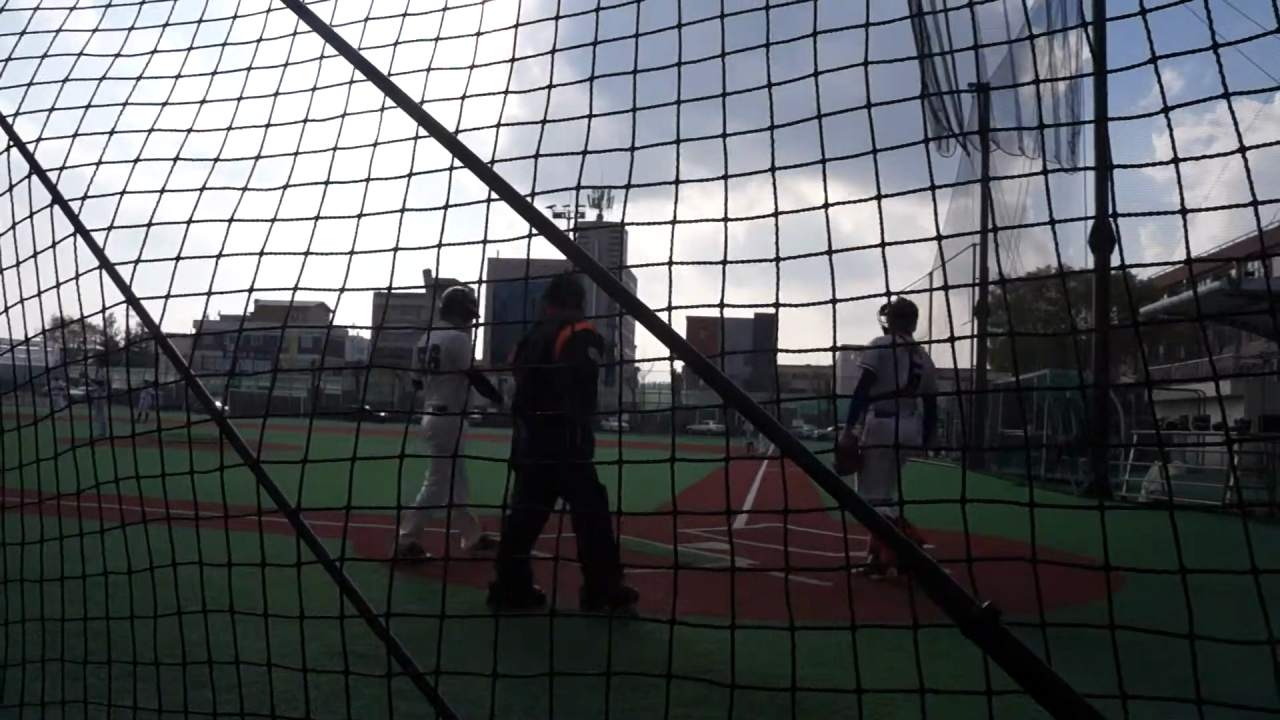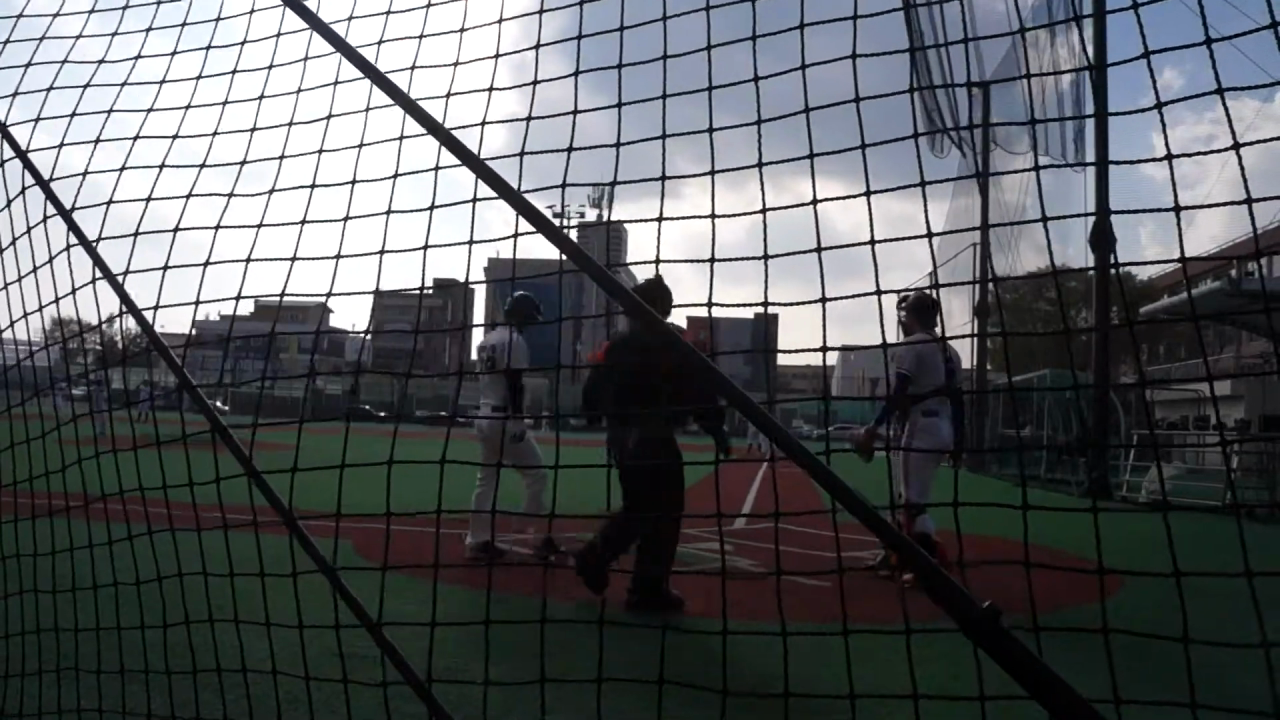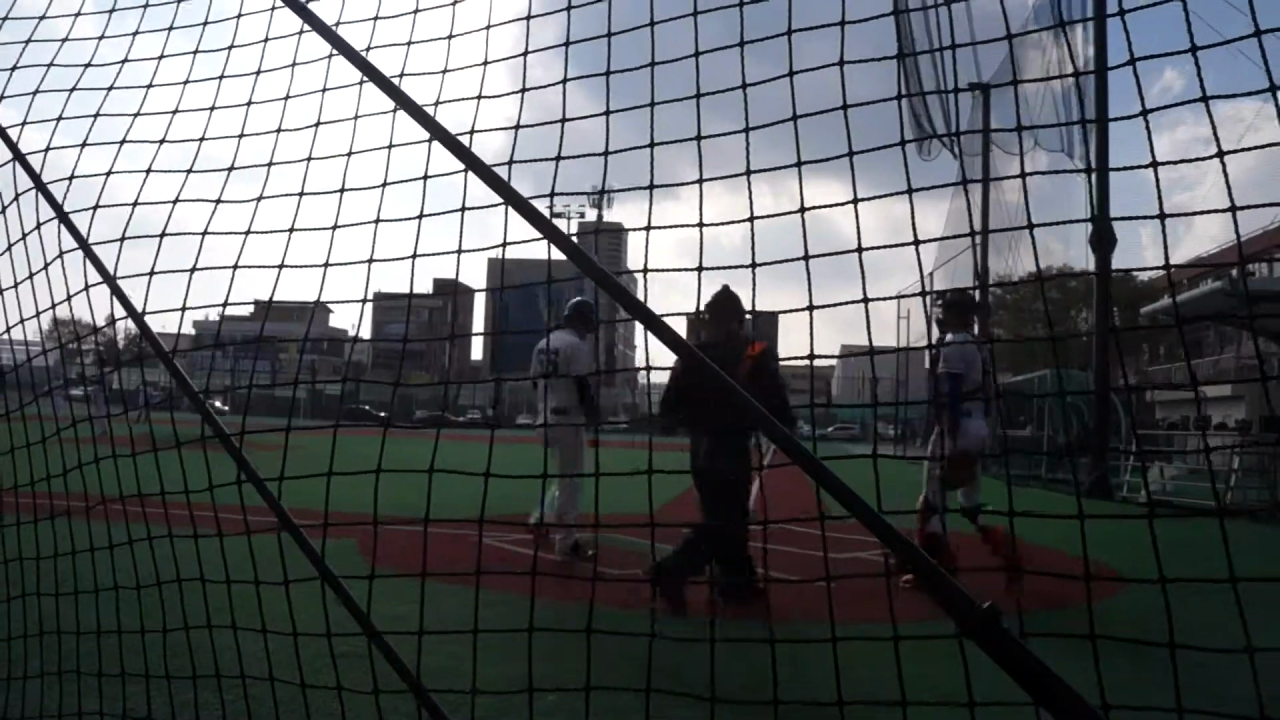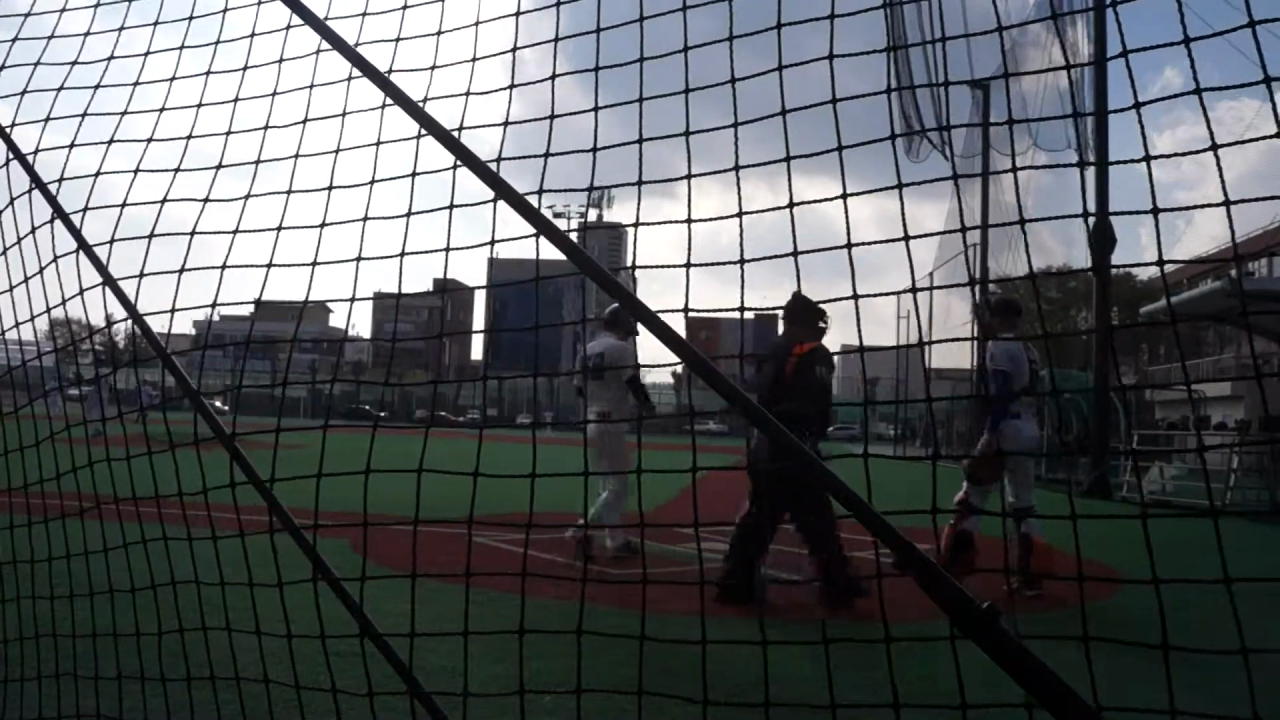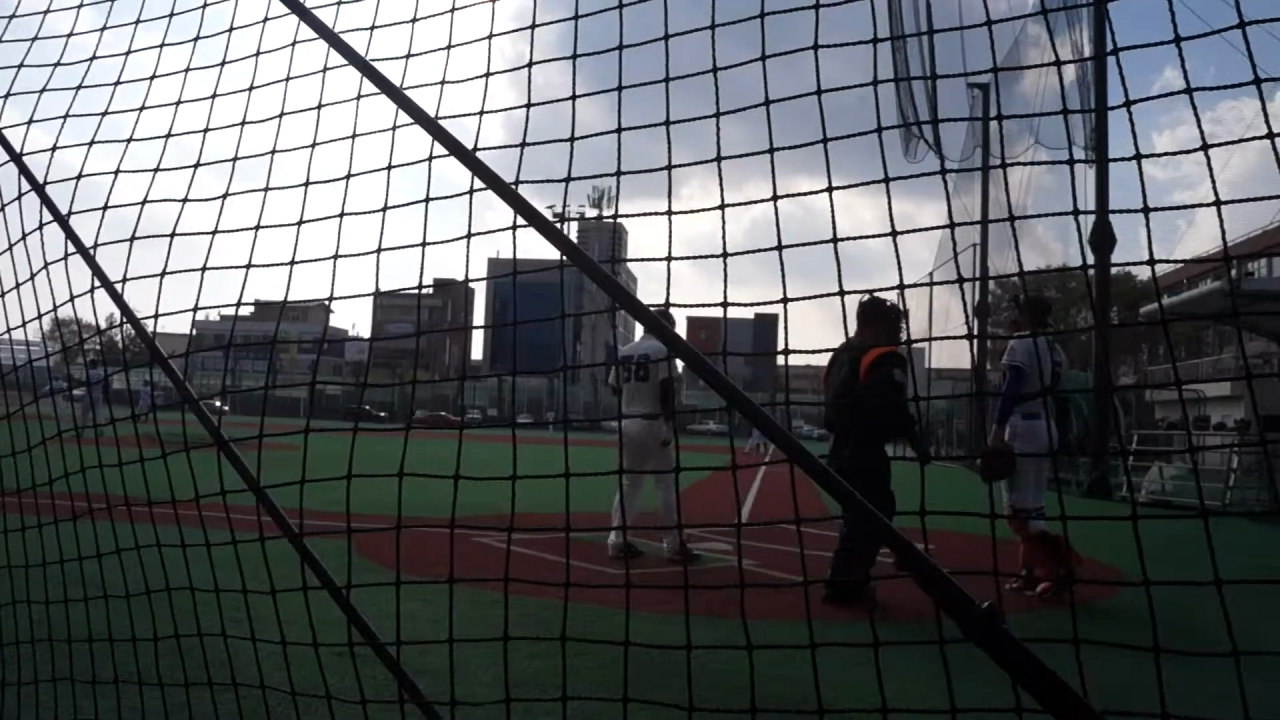
dt=0.4s
person 1, frame 1
left shoulder: (531, 336)
right shoulder: (581, 335)
right elbow: (580, 387)
right wrist: (584, 431)
left hip: (526, 437)
right hip: (561, 438)
left knee: (527, 512)
right knee: (591, 509)
left ankle: (510, 585)
right ankle: (603, 588)
person 1, frame 2
left shoulder: (616, 346)
right shoulder: (681, 347)
left elbow: (593, 394)
right elbow: (702, 395)
left wrist: (616, 425)
right wrist: (719, 436)
left hip: (621, 440)
right hip: (656, 441)
left knee: (636, 510)
right knee: (661, 515)
left ankle: (596, 556)
right ankle: (648, 589)
person 1, frame 3
right shoulder: (755, 354)
left elbow: (671, 406)
right elbow: (775, 403)
left wrist: (694, 419)
left hip: (701, 447)
right hip: (732, 447)
left knee: (731, 516)
right knee: (723, 520)
left ankle: (738, 582)
right ankle: (672, 572)
person 1, frame 4
left shoulder: (769, 355)
right shoulder: (812, 354)
right elbow: (814, 405)
right wrist: (811, 437)
left hip: (764, 448)
left knee: (759, 518)
right knee: (817, 519)
left ankle: (735, 582)
right ankle: (838, 584)
person 1, frame 5
left shoulder: (842, 355)
right shoulder: (885, 357)
right elbow: (894, 409)
right wrist: (915, 442)
left hip: (846, 445)
right hip: (868, 449)
left knee: (877, 511)
right knee: (868, 518)
left ankle: (849, 580)
right ankle: (844, 585)
person 2, frame 1
left shoulder: (880, 346)
right shoulder: (924, 358)
left elbow: (863, 389)
right elbow: (931, 405)
left wrist: (848, 428)
right wrist: (923, 440)
left hip: (881, 425)
right hip: (909, 430)
left knee: (870, 497)
right knee: (885, 496)
right ankle: (878, 559)
person 2, frame 2
left shoulder: (911, 346)
right shoulder: (948, 351)
left elbow: (898, 394)
right elbow: (957, 400)
left wrist: (874, 427)
right wrist: (957, 441)
left hip: (921, 428)
right hip: (943, 429)
left knee: (915, 501)
right knee: (908, 496)
right ankle: (891, 558)
person 2, frame 3
left shoulder: (952, 345)
right shoulder: (979, 347)
left elbow: (952, 395)
left wrist: (951, 440)
left hip: (956, 427)
right hip: (978, 426)
left knee: (932, 502)
right knee: (972, 503)
right ankle: (1008, 558)
person 2, frame 4
left shoulder: (999, 346)
right shoulder: (1028, 350)
left elbow: (1000, 393)
left wrist: (991, 435)
left hip: (1006, 428)
right hip: (1028, 428)
left knee: (969, 500)
right knee: (1023, 505)
left ankle: (952, 569)
right ankle: (1028, 576)
person 2, frame 5
left shoulder: (1021, 343)
right shoulder: (1054, 350)
left elbow: (1011, 389)
right elbow: (1056, 393)
left wrist: (997, 429)
left hip: (1023, 426)
right hip: (1047, 427)
left knee: (1019, 509)
right knee: (1033, 504)
left ankle: (1059, 569)
right ankle: (1032, 574)
person 3, frame 1
left shoulder: (423, 340)
right shoulder: (457, 338)
left elbow: (419, 381)
right elbow: (475, 377)
right wrist: (501, 401)
left hip: (431, 417)
right hip: (449, 420)
left knee: (458, 482)
right knee: (436, 485)
left ankle: (473, 537)
right ankle: (406, 541)
person 3, frame 2
left shoulder: (486, 340)
right shoulder: (514, 340)
right elbow: (515, 382)
right wrist: (518, 421)
left hip: (484, 418)
right hip: (506, 419)
left knee: (486, 481)
right knee: (536, 475)
left ankle: (478, 540)
right ankle: (541, 538)
person 3, frame 3
left shoulder: (543, 344)
right shoulder: (576, 345)
right elbow: (583, 388)
right wrist: (594, 424)
left hip: (545, 420)
right hip: (566, 420)
left knee: (562, 479)
right knee: (570, 482)
left ankle: (542, 520)
right ankle: (566, 542)
person 3, frame 4
left shoulder: (586, 350)
right shoulder: (620, 348)
left elbow: (580, 390)
right elbow: (635, 385)
right wrist: (651, 413)
left hip: (592, 423)
right hip: (611, 425)
left knee: (610, 485)
right knee: (618, 486)
left ankle: (617, 540)
right ankle: (582, 532)
person 3, frame 5
left shoulder: (625, 352)
right shoulder: (661, 350)
left elbow: (616, 389)
right elbow: (667, 389)
right wrist: (669, 423)
left hip: (627, 425)
right hip: (652, 424)
left knee: (629, 485)
right knee: (667, 485)
left ankle: (618, 541)
right ankle: (674, 545)
